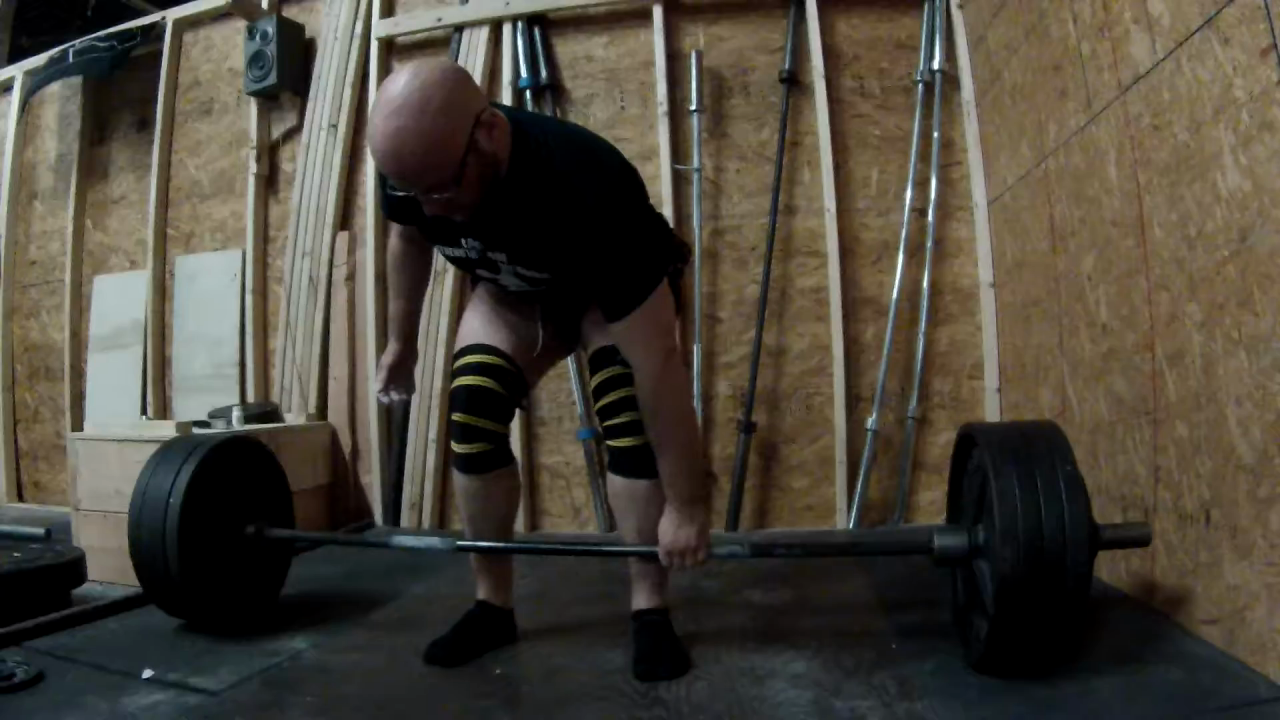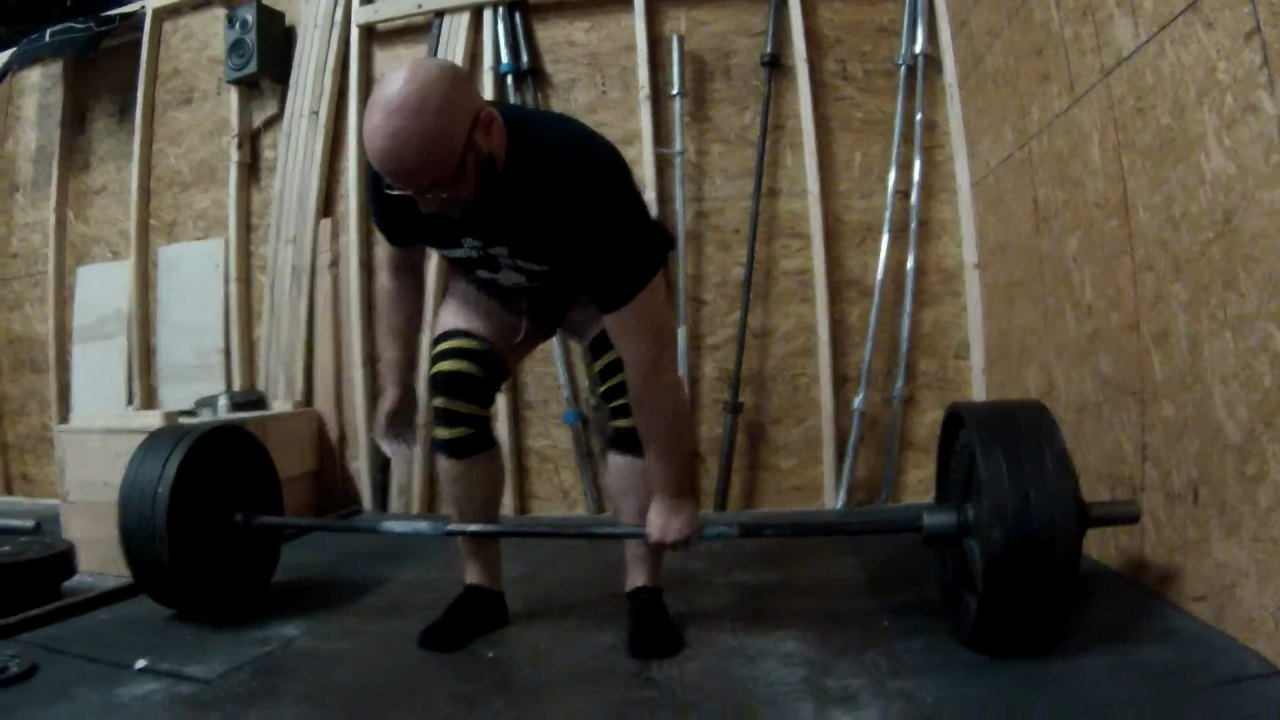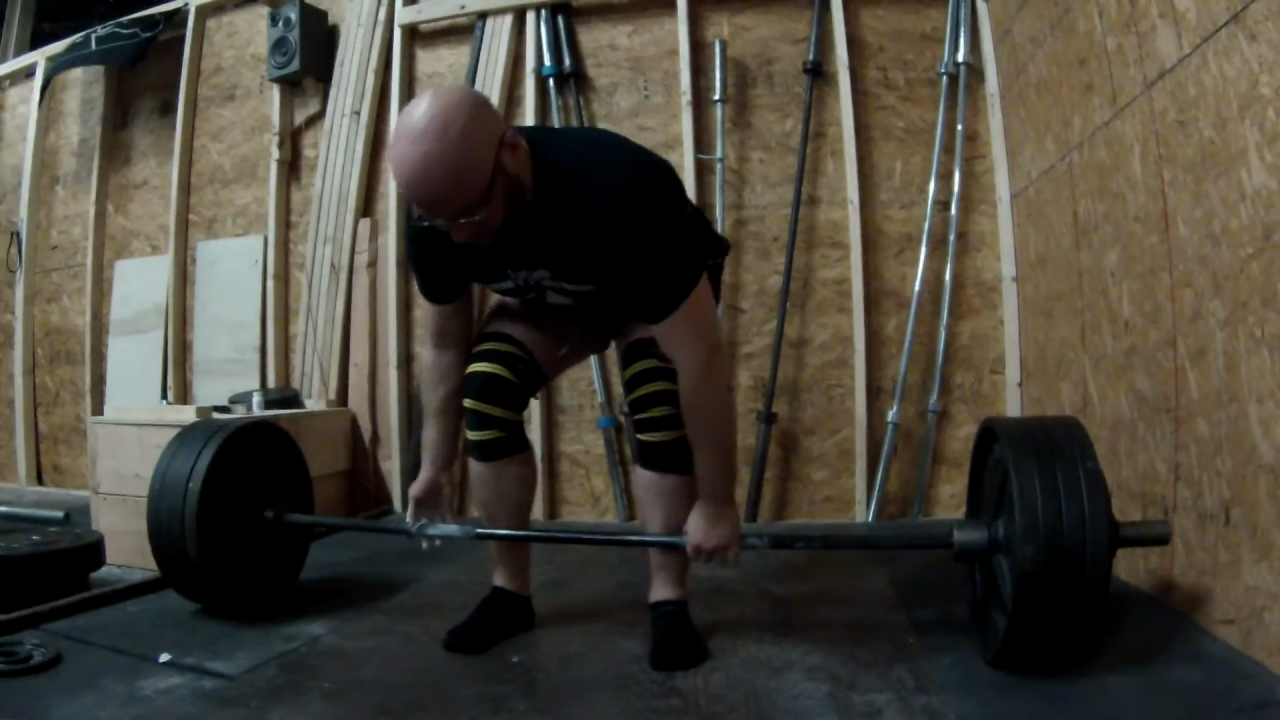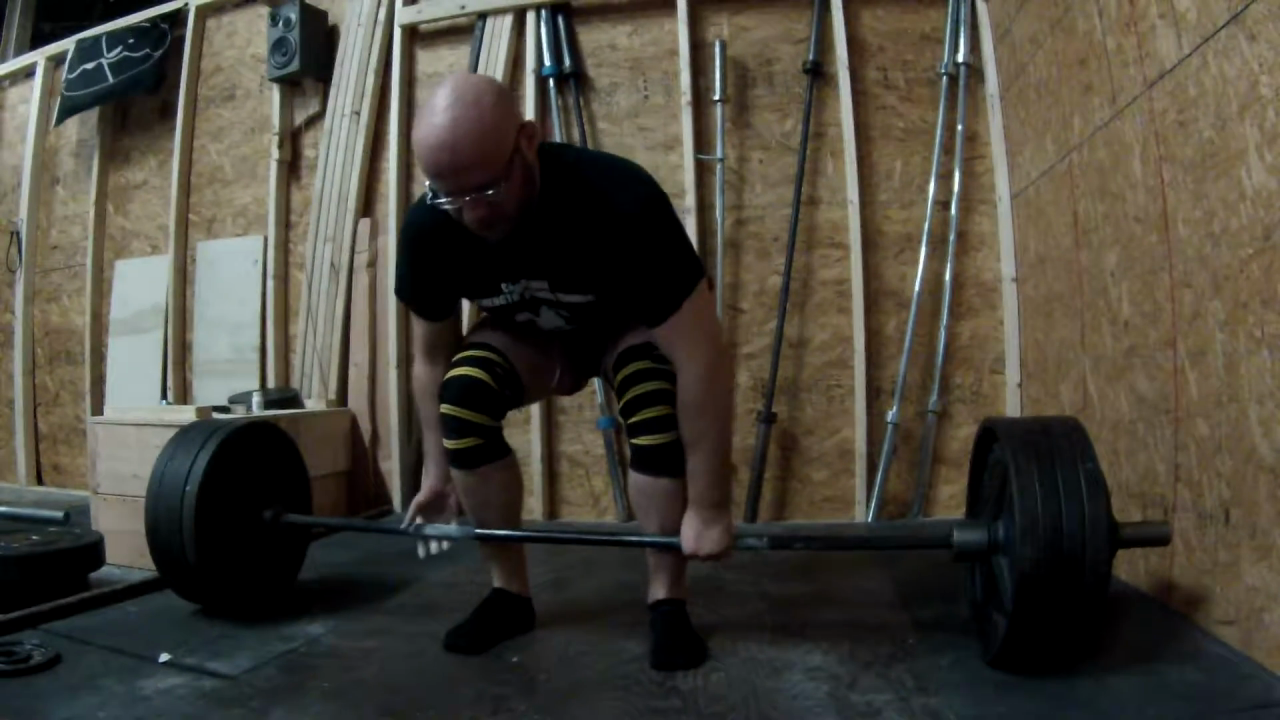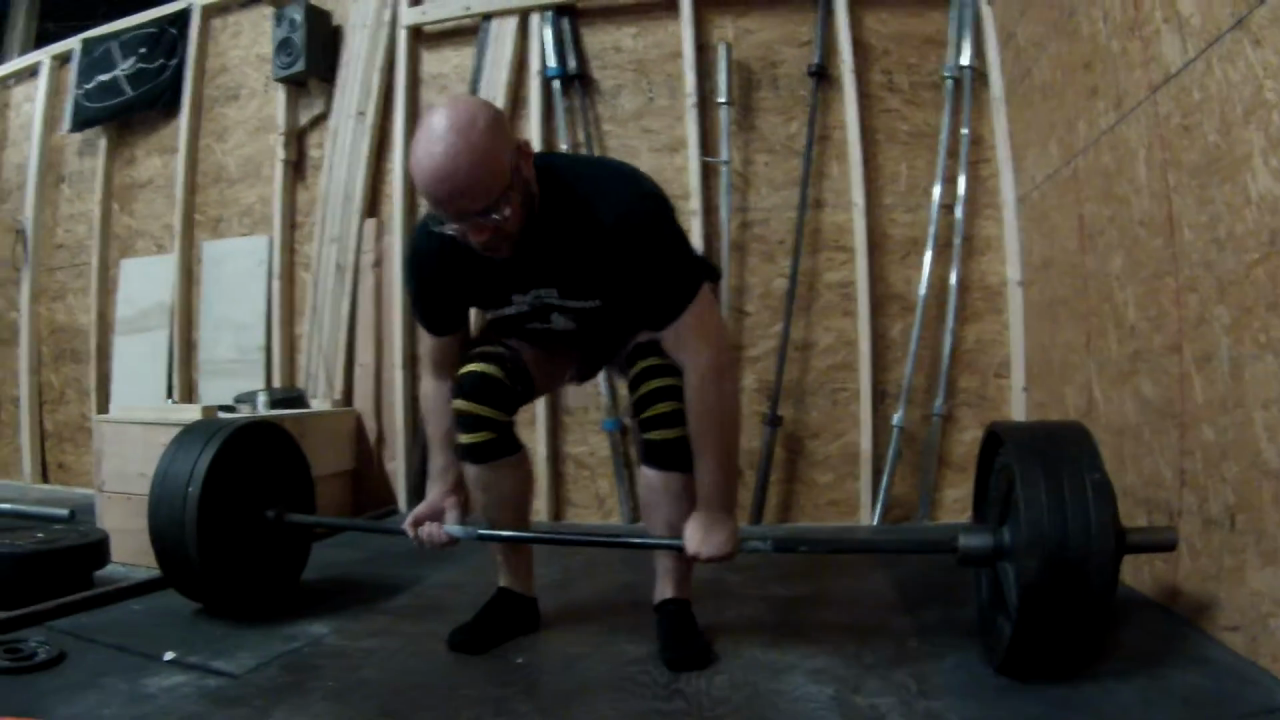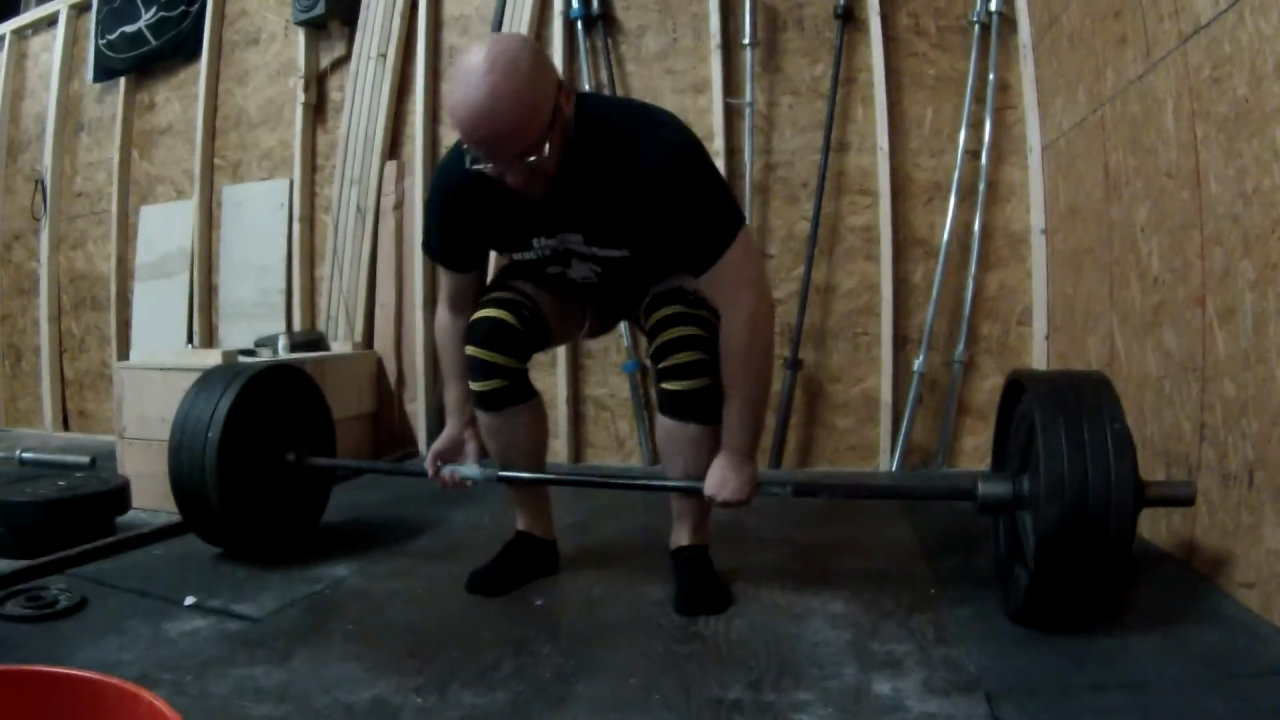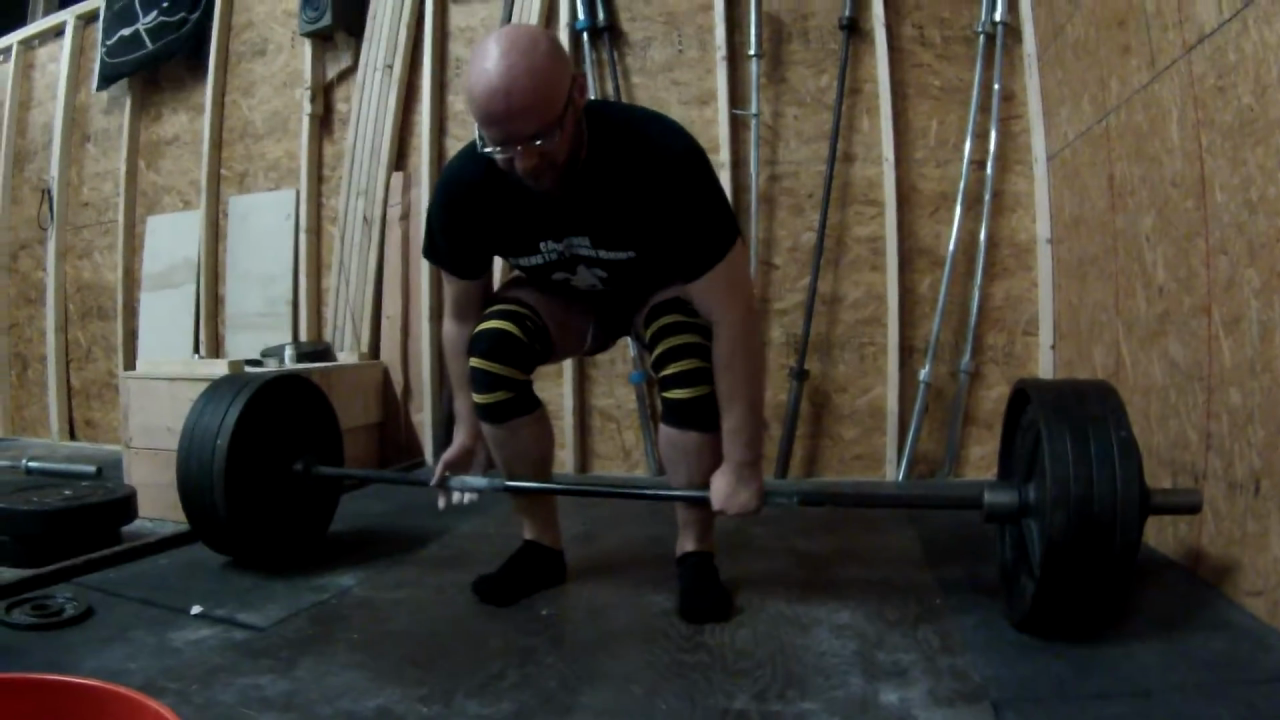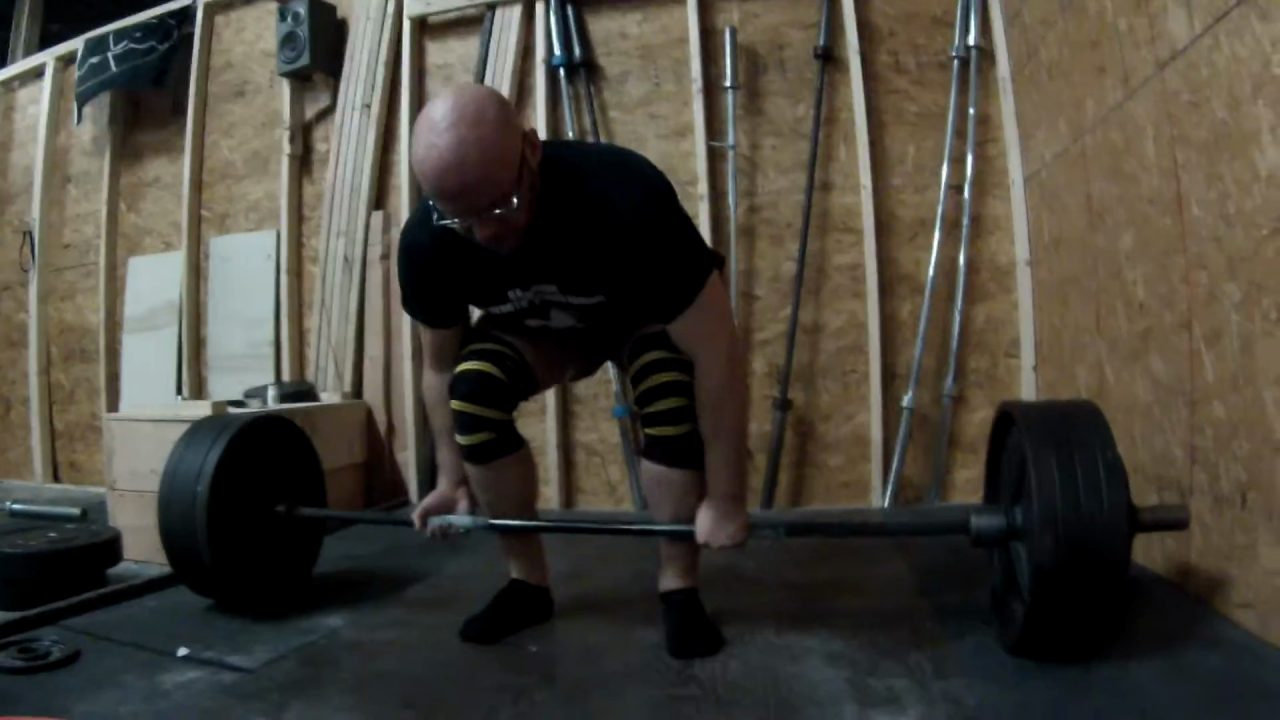
dt=0.7s
person 1, frame 1
left shoulder: (585, 190)
right shoulder: (413, 171)
left elbow: (658, 365)
right elbow: (407, 242)
left wrist: (686, 508)
right wrist: (401, 340)
left hip: (622, 289)
right hip: (514, 292)
left knee: (628, 423)
right knee: (470, 412)
left ankle: (649, 610)
right ankle: (493, 605)
person 1, frame 2
left shoulder: (581, 181)
right shoulder: (397, 171)
left elbow: (649, 355)
right elbow: (399, 271)
left wrist: (674, 497)
right wrist: (396, 383)
left hip: (597, 278)
right hip: (491, 282)
left knee: (629, 394)
right knee: (451, 399)
left ankle: (643, 592)
right ankle: (482, 588)
person 1, frame 3
left shoulder: (615, 193)
right shoulder: (434, 216)
left elbow: (701, 360)
right elbow: (443, 346)
left wrist: (715, 504)
right wrist: (434, 468)
left hip: (657, 288)
right hip: (546, 300)
left knee: (660, 407)
right knee: (484, 395)
left ankle: (668, 599)
right ankle: (510, 591)
person 1, frame 4
left shoulder: (618, 202)
right shoulder: (427, 230)
left elbow: (702, 359)
right elbow: (431, 357)
left wrist: (707, 508)
right wrist: (437, 474)
left hip: (628, 324)
right hip: (531, 333)
left knee: (656, 404)
right knee: (462, 399)
left ankle: (666, 599)
right ankle: (510, 591)
person 1, frame 5
left shoulder: (621, 210)
right shoulder: (433, 250)
left elbow: (709, 364)
right elbow: (440, 372)
left wrist: (714, 512)
right wrist: (443, 487)
left hip: (640, 319)
right hip: (537, 330)
left knee: (667, 408)
right knee: (478, 399)
left ankle: (672, 601)
right ankle: (515, 591)
person 1, frame 6
left shoulder: (655, 153)
right shoulder: (457, 185)
left elbow: (747, 303)
right elbow: (456, 308)
left wrist: (737, 454)
right wrist: (459, 419)
left hip: (662, 270)
right hip: (559, 280)
left knee: (688, 354)
right knee: (489, 340)
left ankle: (689, 546)
right ankle: (534, 534)
person 1, frame 7
left shoulder: (660, 159)
right shoulder: (463, 187)
left elbow: (732, 316)
right elbow: (461, 317)
left wrist: (741, 464)
right wrist: (468, 431)
left hip: (663, 283)
right hip: (563, 293)
left knee: (690, 359)
right knee: (492, 351)
left ankle: (694, 552)
right ankle: (541, 544)
person 1, frame 8
left shoulder: (626, 201)
right shoulder: (426, 243)
left elbow: (716, 354)
right elbow: (440, 367)
left wrist: (725, 500)
right wrist: (451, 478)
left hip: (645, 312)
right hip: (541, 324)
left knee: (670, 392)
right knee: (473, 388)
left ankle: (678, 588)
right ankle: (527, 582)
